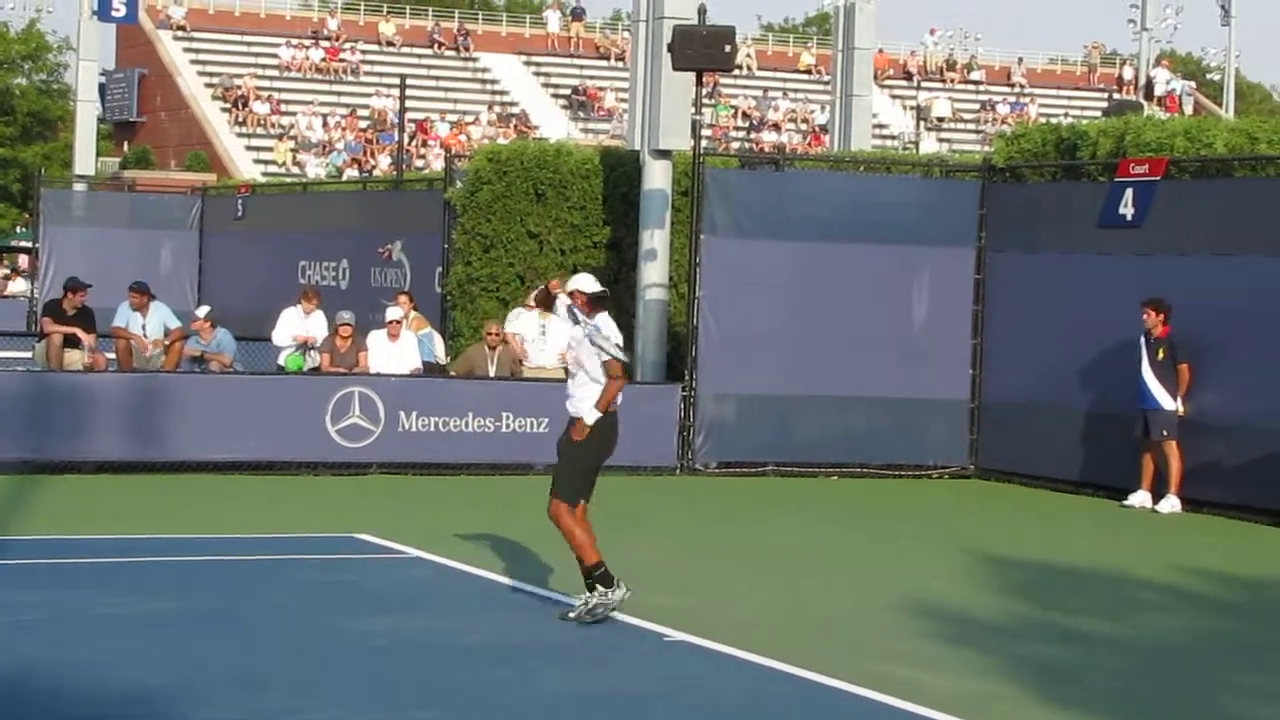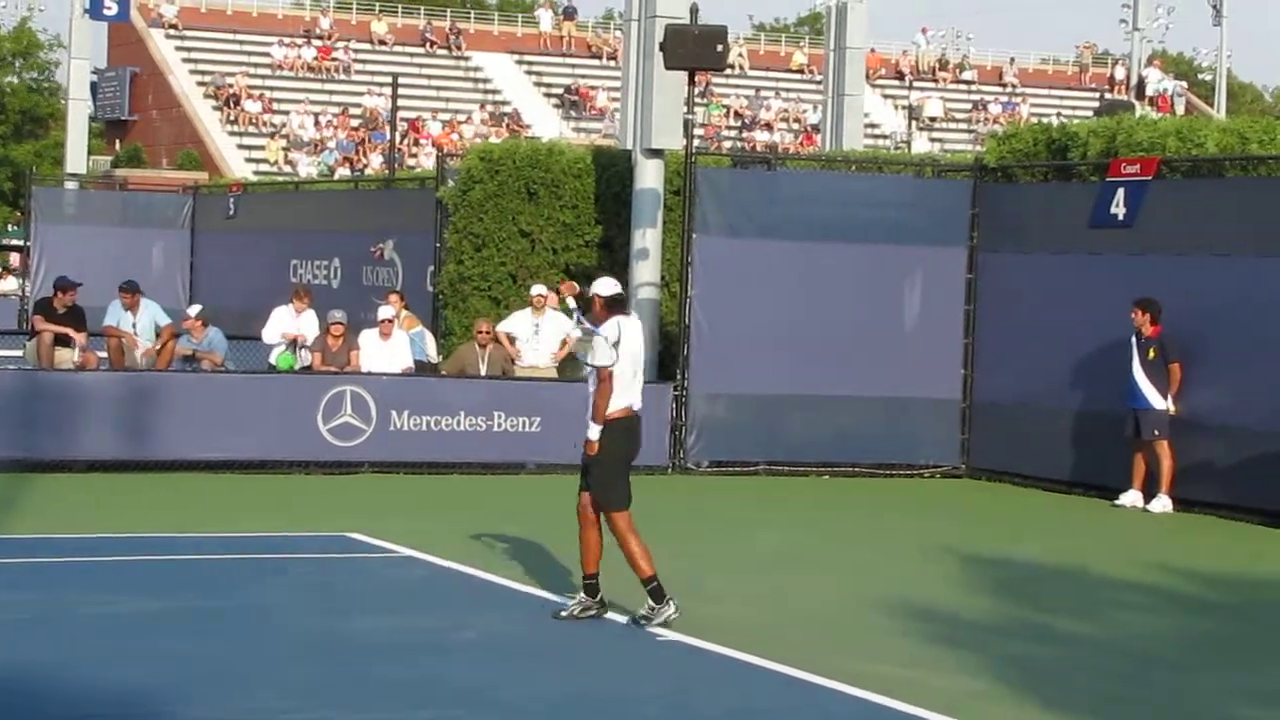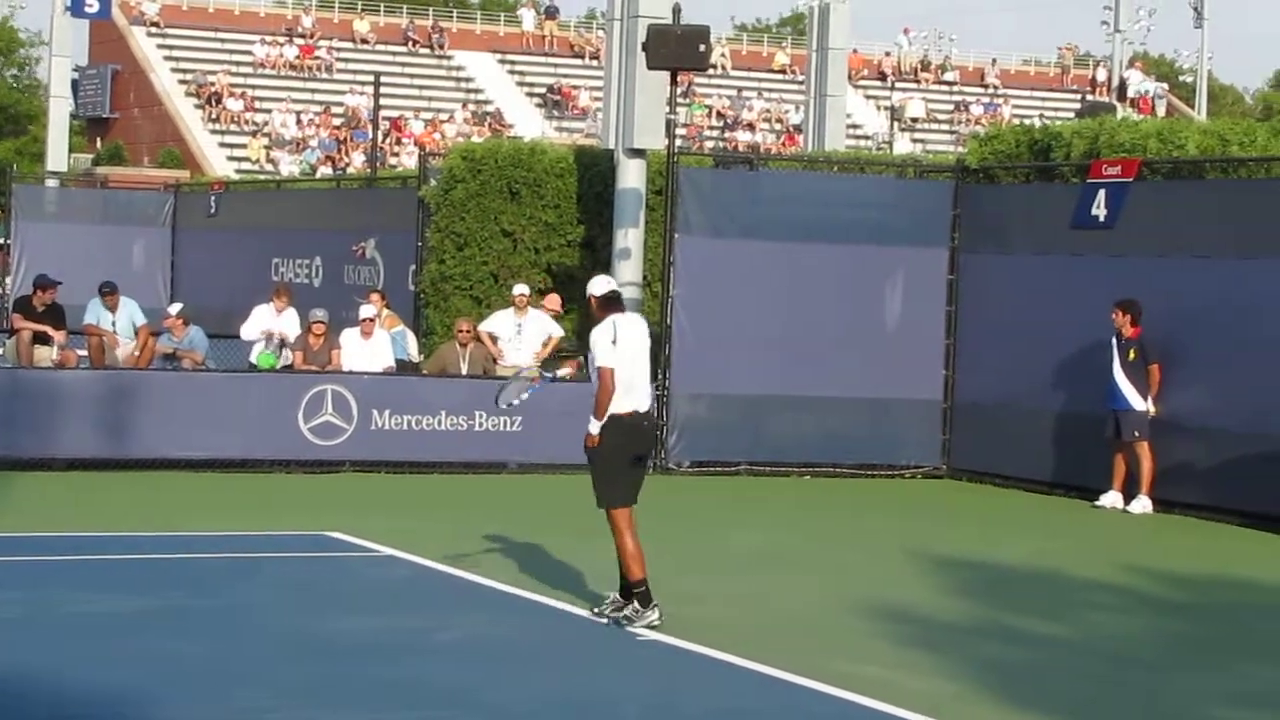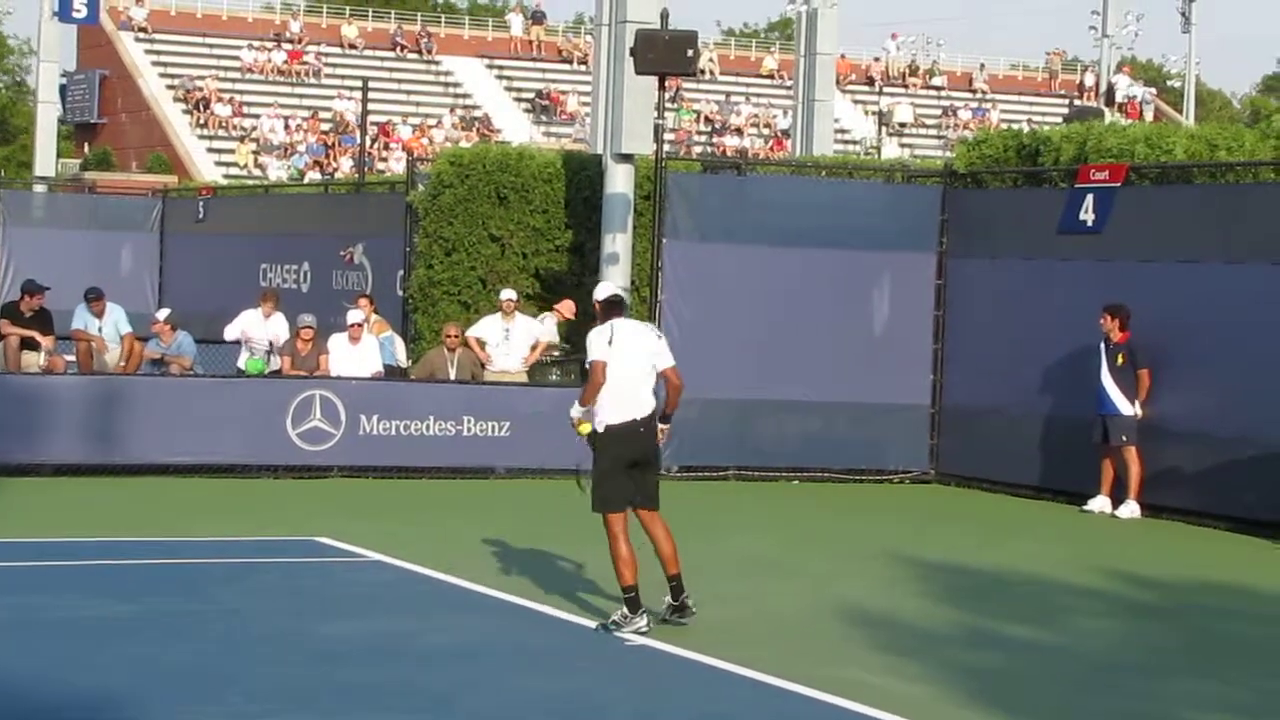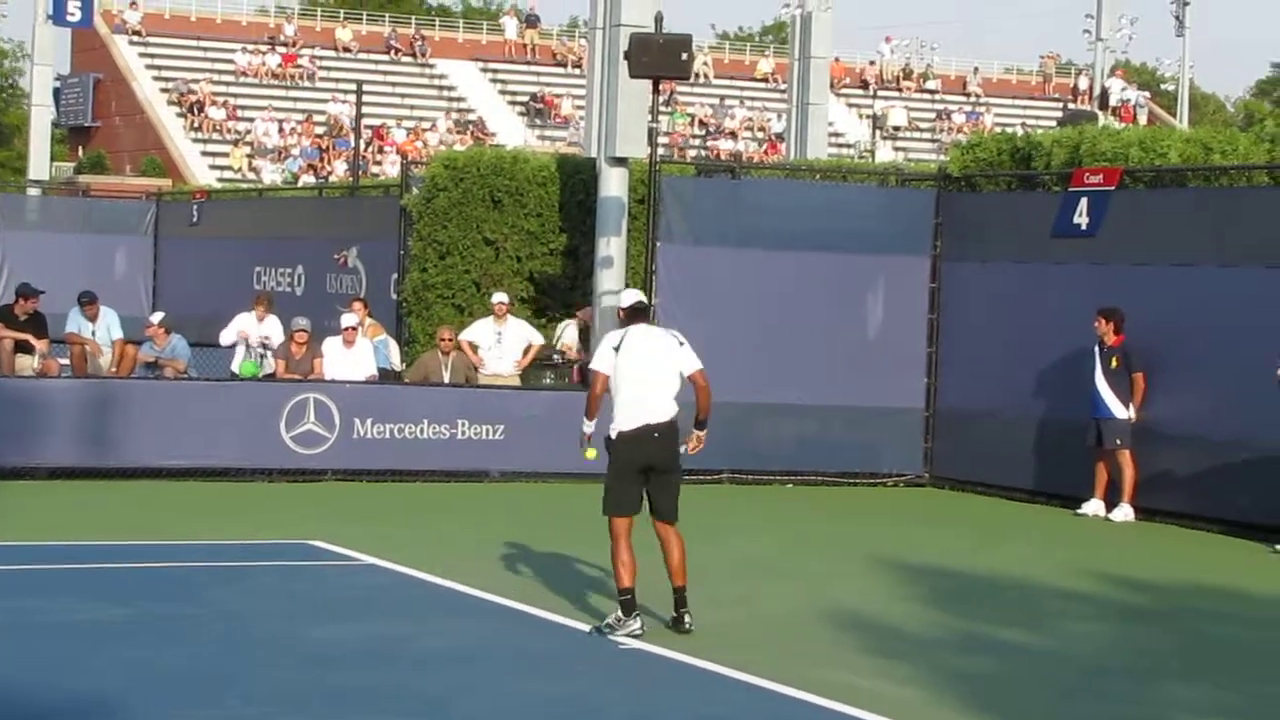
dt=0.3s
person 1, frame 1
left shoulder: (602, 328)
right shoulder: (588, 322)
left elbow: (617, 379)
left wrist: (589, 419)
left hip: (593, 428)
right hip: (583, 427)
left knee: (560, 511)
right knee: (573, 512)
left ankle: (607, 585)
right ankle: (596, 592)
person 1, frame 2
left shoulder: (605, 331)
right shoulder: (630, 322)
left elbow: (605, 385)
left wrist: (593, 433)
right wrist: (573, 297)
left hip: (612, 431)
right hip: (623, 427)
left knee: (619, 522)
right knee: (587, 509)
left ankle: (660, 601)
right ankle: (591, 596)
person 1, frame 3
left shoulder: (602, 332)
right shoulder: (639, 322)
left elbow: (606, 386)
left wrist: (594, 427)
right wrist: (585, 364)
left hip: (616, 429)
right hip: (642, 424)
left knee: (619, 520)
right knee: (624, 515)
left ankle: (642, 606)
right ankle: (629, 593)
person 1, frame 4
left shoulder: (600, 334)
right shoulder: (650, 332)
left elbow: (597, 378)
right elbow: (675, 382)
left wrist: (578, 410)
right wrist: (665, 420)
left hip: (613, 436)
right hip: (645, 431)
left knee: (616, 527)
right knee: (651, 516)
left ankle: (633, 612)
right ankle: (679, 598)
person 1, frame 5
left shoulder: (614, 340)
right shoulder: (673, 339)
left elbow: (597, 389)
right elbow: (703, 385)
left wrist: (588, 425)
right wrist: (700, 428)
left hip: (628, 440)
right hip: (666, 437)
left knee: (620, 529)
right knee: (667, 527)
left ankle: (628, 613)
right ankle: (681, 611)
person 2, frame 1
left shoulder: (1170, 341)
right shoulder: (1144, 339)
left elbow: (1184, 372)
left wrist: (1178, 399)
right wrist: (1145, 395)
left hip: (1164, 405)
right hip: (1147, 404)
left knee: (1169, 448)
right knee: (1147, 448)
left ankle: (1172, 498)
right ankle: (1144, 493)
person 2, frame 2
left shoulder: (1161, 340)
right shoulder: (1135, 338)
left elbow: (1175, 371)
left wrist: (1169, 399)
right wrist: (1136, 395)
left hip: (1155, 404)
right hip: (1137, 403)
left knee: (1161, 447)
right knee: (1139, 447)
left ankle: (1164, 498)
right ankle: (1136, 493)
person 2, frame 3
left shoulder: (1142, 341)
right shoulder: (1116, 340)
left elbow: (1155, 373)
left wrist: (1149, 401)
right wrist: (1116, 396)
left hip: (1135, 406)
right hip: (1117, 404)
left knee: (1141, 448)
right knee: (1119, 448)
left ankle: (1144, 498)
right ankle: (1116, 494)
person 2, frame 4
left shoulder: (1130, 346)
right shoulder: (1104, 345)
left elbow: (1144, 378)
left wrist: (1137, 405)
right wrist: (1104, 401)
left hip: (1123, 410)
right hip: (1105, 409)
left knee: (1129, 453)
right knee: (1107, 453)
left ankle: (1132, 503)
right ankle: (1103, 499)
person 2, frame 5
left shoulder: (1125, 349)
right shoulder: (1098, 348)
left elbow: (1139, 382)
left wrist: (1133, 410)
right wrist: (1098, 405)
left hip: (1117, 414)
right hip: (1099, 413)
left knee: (1123, 456)
right knee: (1100, 456)
left ankle: (1125, 507)
right ankle: (1097, 502)
